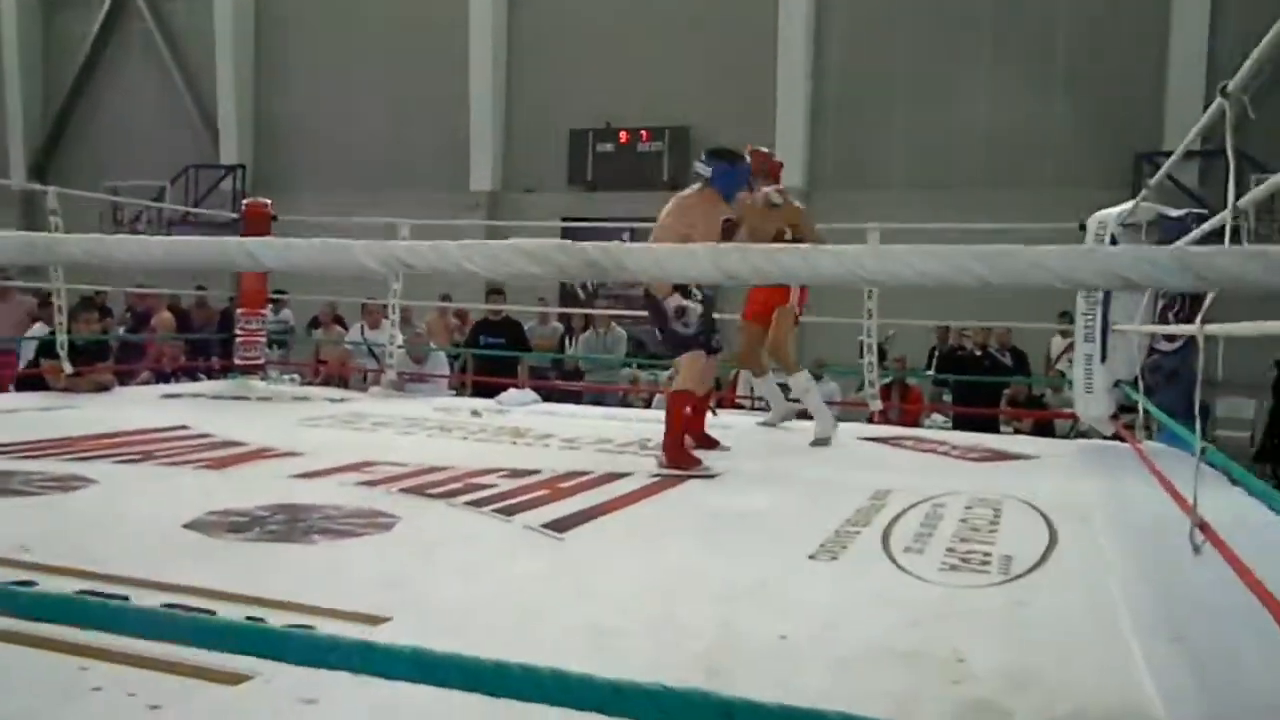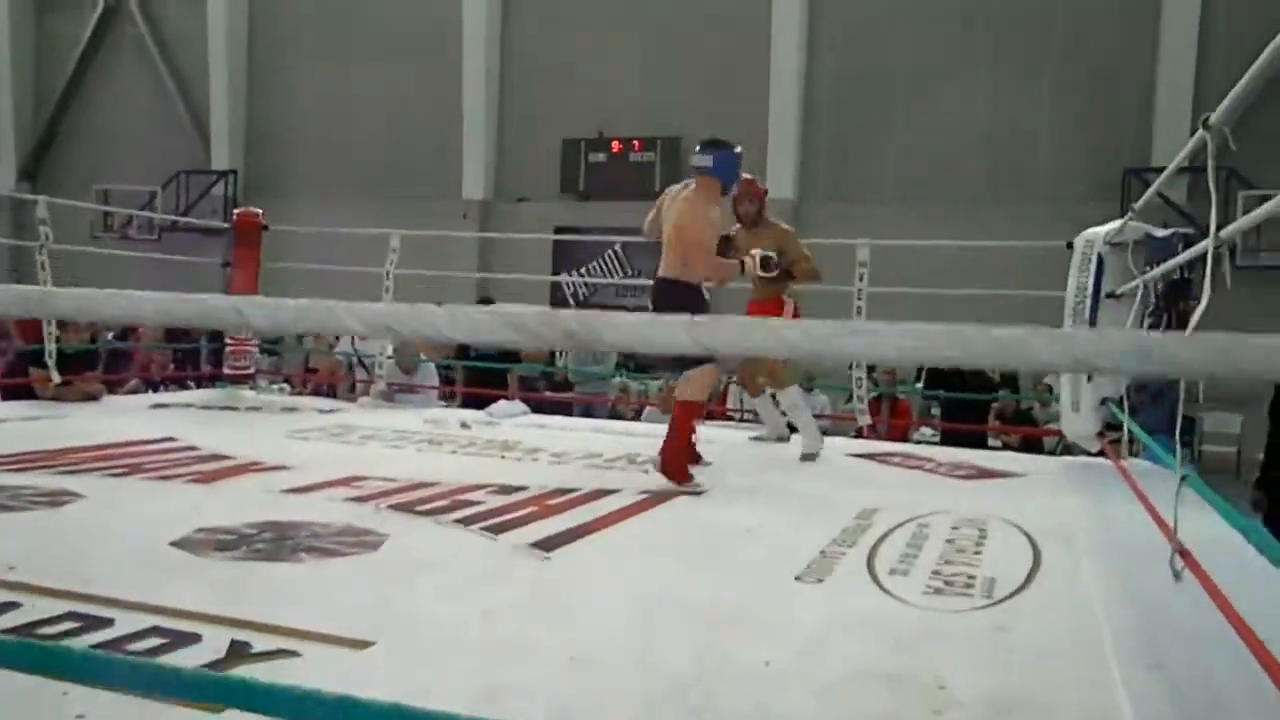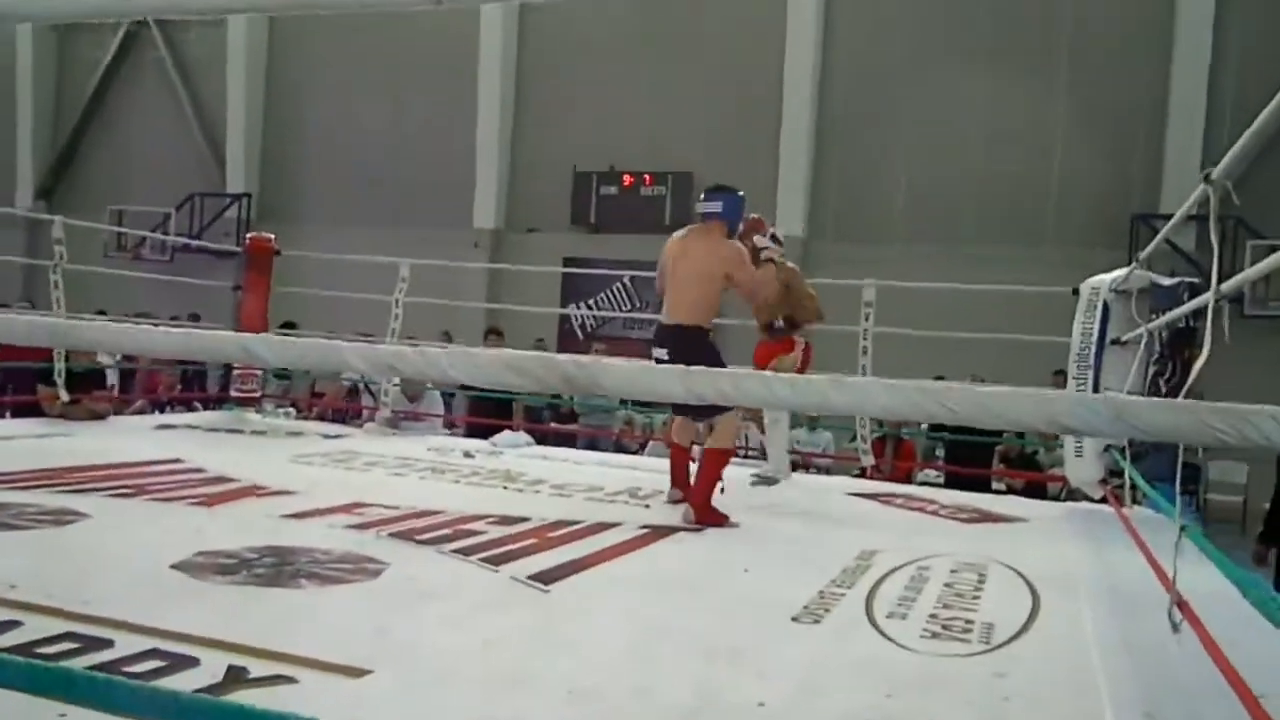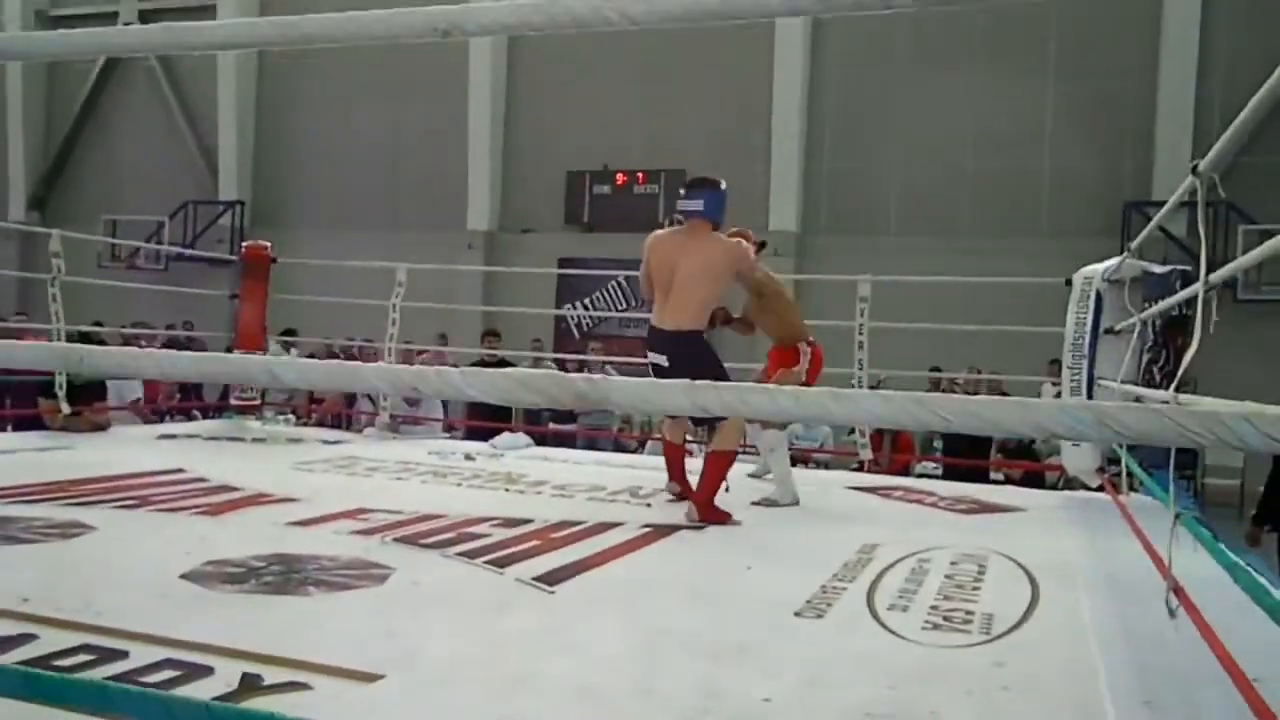
dt=0.2s
person 1, frame 1
left shoulder: (722, 206)
right shoulder: (682, 210)
right wrist: (671, 302)
left hip: (690, 291)
right hip: (666, 292)
left knee: (709, 363)
right knee: (692, 362)
left ankle: (693, 431)
right ankle: (673, 448)
person 1, frame 2
left shoulder: (679, 192)
right shoulder: (699, 210)
left elbow: (651, 226)
right elbow: (708, 268)
right wrist: (748, 264)
left hip: (676, 291)
right hip: (678, 295)
left knee: (696, 370)
right knee: (703, 372)
left ankle: (682, 443)
right ankle: (672, 456)
person 1, frame 3
left shoulder: (677, 241)
right shoulder: (730, 251)
right elbow: (764, 295)
left hip: (666, 338)
right hip: (691, 342)
left knee: (686, 413)
right knee: (728, 421)
left ankle: (680, 486)
right ankle: (699, 504)
person 1, frame 4
left shoulder: (656, 241)
right shoulder: (729, 249)
right elbow: (752, 277)
right wrist: (745, 250)
left hip: (658, 341)
right hip: (687, 346)
left knee: (678, 411)
right knee: (731, 423)
left ankle: (677, 480)
right ankle: (701, 504)
person 2, frame 1
left shoulder: (792, 210)
left wrist: (794, 242)
left hip: (786, 287)
right hip: (760, 287)
left knee: (779, 352)
right knee: (747, 356)
left ankle: (823, 418)
right ankle: (780, 407)
person 2, frame 2
left shoulder: (781, 233)
right shoulder: (736, 235)
left elbow: (814, 273)
left wrist: (786, 274)
left hip: (780, 308)
right hip: (755, 308)
left knee: (775, 369)
right knee: (746, 376)
left ankle: (811, 436)
right ankle: (776, 427)
person 2, frame 3
left shoulder: (786, 272)
left elbow: (816, 312)
left wrist: (790, 322)
left hip: (791, 345)
right hip: (766, 346)
left ankle: (779, 464)
right ankle: (777, 464)
person 2, frame 4
left shoulder: (759, 278)
right shoulder: (750, 283)
right elbow: (749, 327)
right wrist: (727, 319)
left hip: (802, 354)
right hip: (784, 353)
left ankle: (786, 490)
right ankle: (770, 462)
